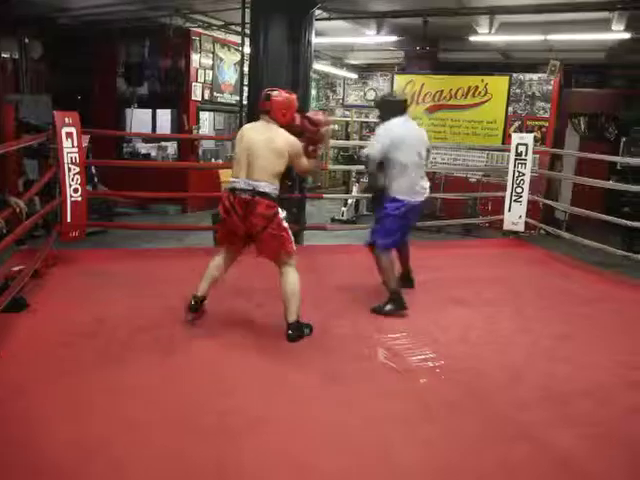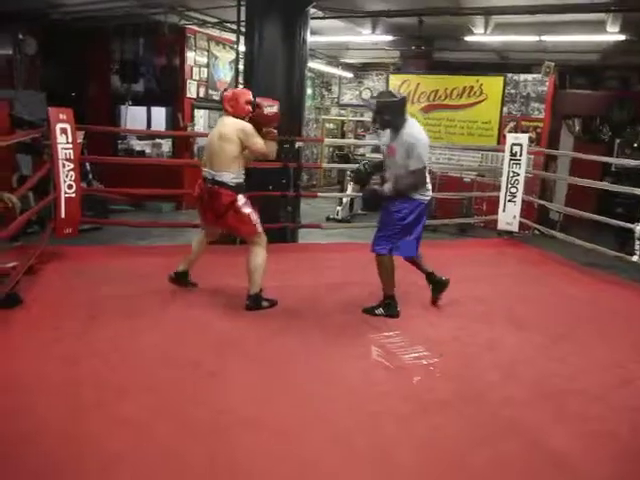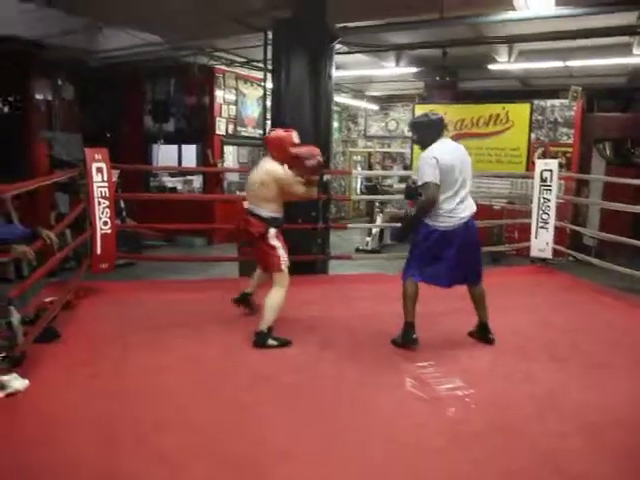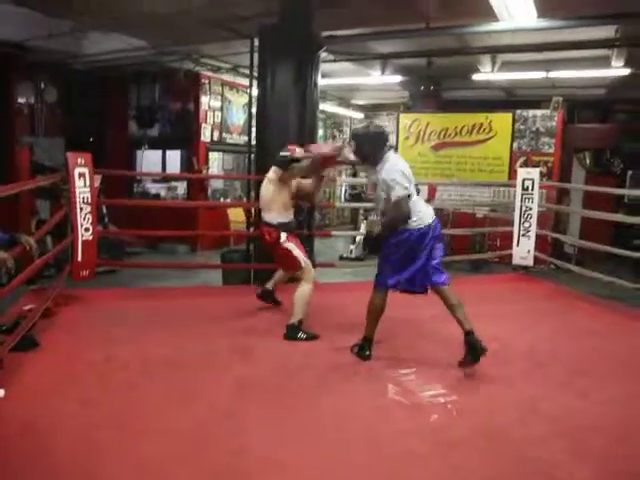
dt=0.5s
person 1, frame 1
left shoulder: (384, 131)
right shoulder: (419, 131)
left elbow: (372, 166)
left wrist: (377, 187)
left hip: (398, 197)
right hip: (418, 194)
left knee: (380, 244)
right knee: (399, 235)
left ankle: (395, 299)
right ankle: (406, 277)
person 1, frame 2
left shoulder: (413, 136)
right shoulder: (393, 129)
left elbow: (418, 179)
left wrist: (385, 191)
right wrist: (372, 168)
left hip: (411, 198)
right hip: (401, 196)
left knee: (383, 247)
right knee: (404, 246)
left ankle: (389, 303)
right ankle: (433, 279)
person 1, frame 3
left shoulder: (430, 156)
right shoulder: (461, 150)
left elbow: (430, 198)
left wrist: (412, 217)
left hip: (438, 225)
right hip: (466, 221)
left knee: (411, 274)
right knee: (472, 278)
left ankle: (408, 330)
right ankle: (484, 328)
person 1, frame 4
left shoulder: (389, 171)
right shoulder: (386, 159)
left elbow: (402, 212)
left wrist: (380, 231)
left hip: (408, 232)
right hip: (428, 225)
left knee: (381, 287)
right knee: (440, 284)
left ankle: (366, 344)
right ankle: (471, 339)
person 2, frame 1
left shoulder: (244, 131)
right shoulder: (290, 140)
right elbow: (306, 169)
right wrist: (314, 143)
left hip: (234, 201)
right hip: (263, 207)
left knee: (226, 253)
right knee: (288, 265)
left ankle: (198, 299)
right ankle: (294, 326)
person 2, frame 2
left shoulder: (220, 127)
right shoulder: (242, 127)
right elbow: (269, 154)
left wrist: (259, 128)
right wrist: (269, 126)
left hip: (208, 188)
right hip: (228, 194)
left knee: (209, 232)
right knee: (258, 242)
left ankle: (181, 272)
right ankle: (254, 297)
person 2, frame 3
left shoulder: (267, 164)
right shoulder: (278, 172)
left elbow: (291, 188)
right elbow: (310, 194)
left wrist: (305, 171)
right wrist: (311, 173)
left hip: (252, 221)
right hip: (265, 227)
left knee: (268, 264)
right knee: (280, 282)
left ankle: (246, 295)
right ankle: (263, 334)
person 2, frame 4
left shoulder: (293, 179)
right shoulder: (279, 170)
left elbow: (311, 191)
left wrist: (319, 169)
left hip: (278, 229)
right hip: (278, 232)
left knee: (293, 264)
right knee: (308, 277)
left ankle: (267, 289)
right ankle: (294, 327)
